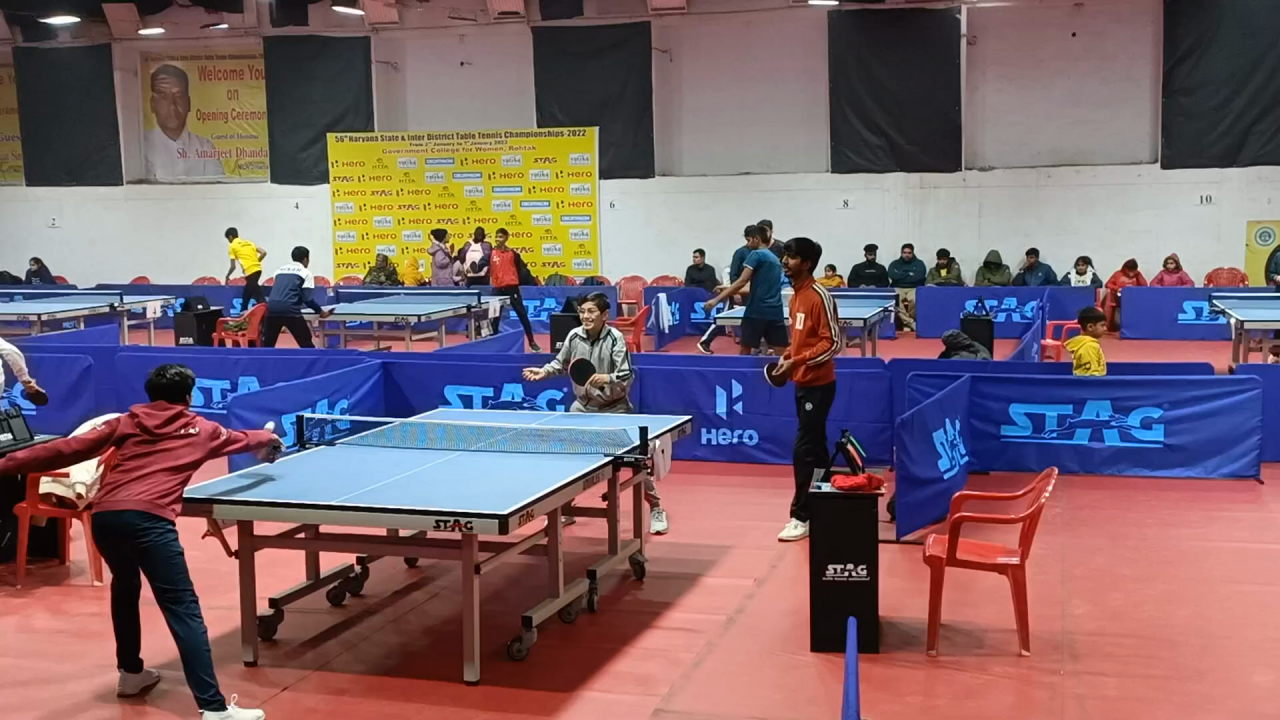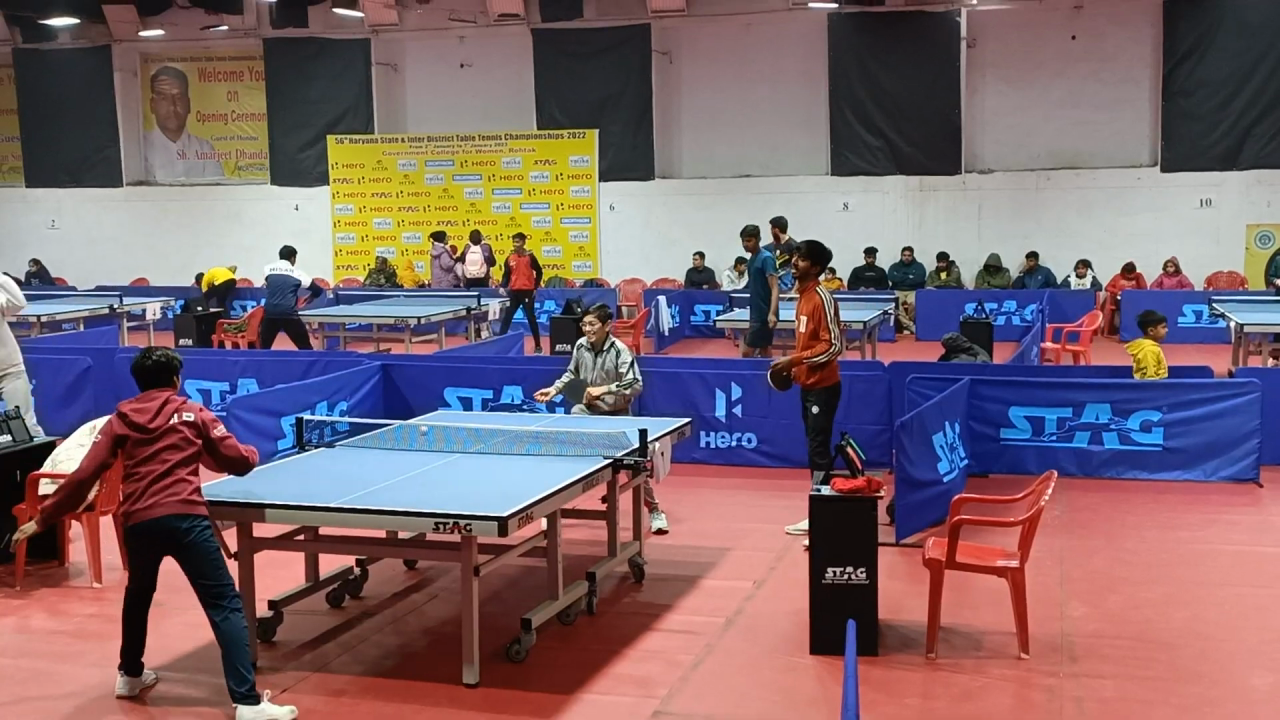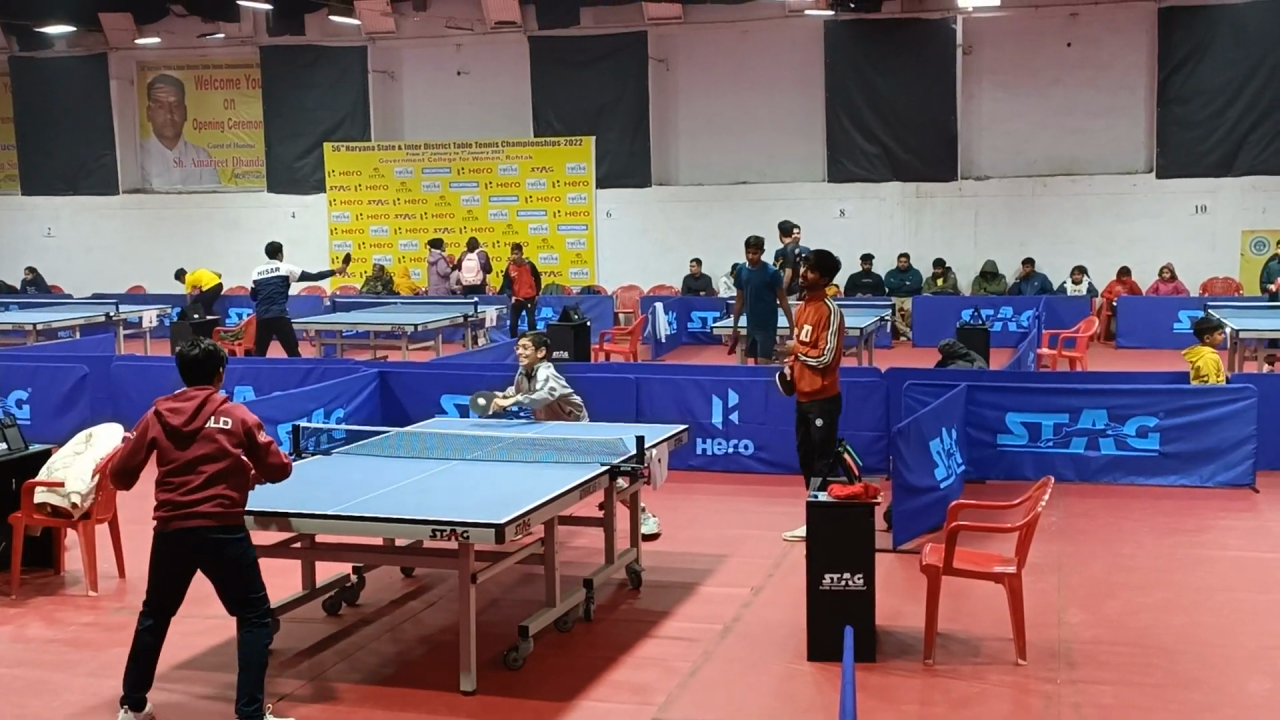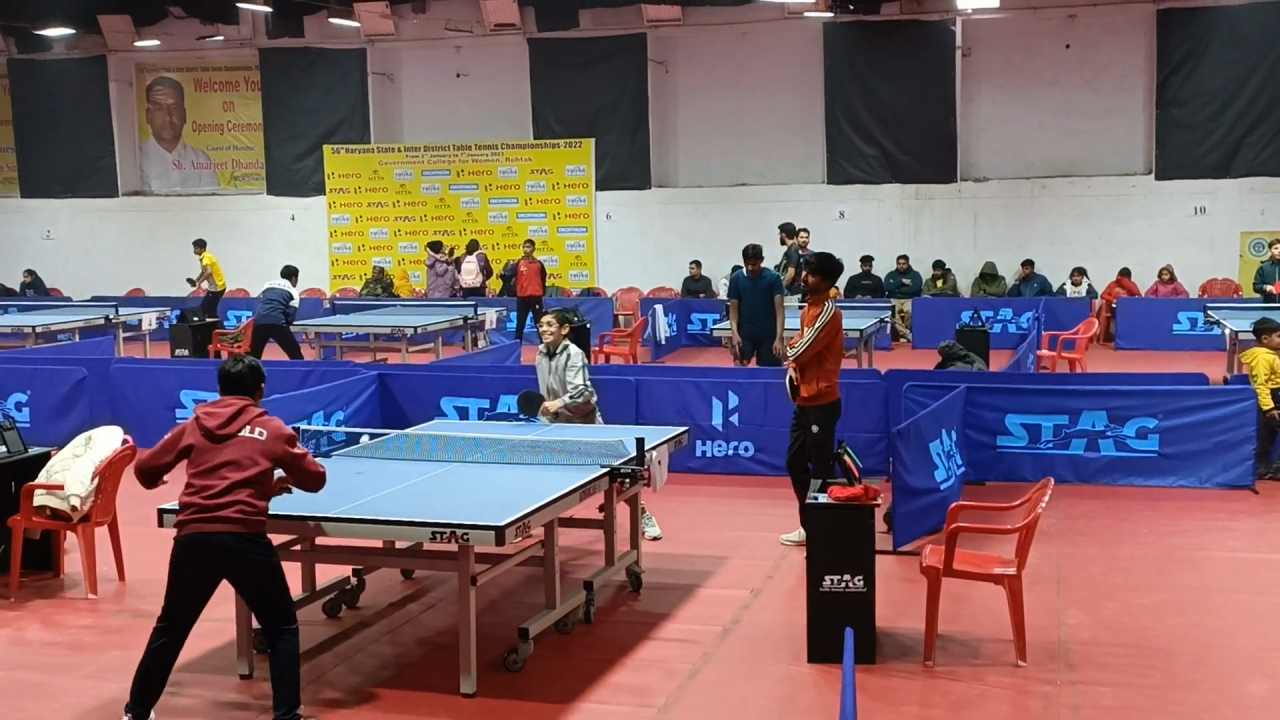
dt=0.4s
person 1, frame 1
left shoulder: (126, 422)
right shoulder: (200, 429)
left elbow: (68, 449)
right elbow: (239, 439)
right wrist: (268, 440)
left hip: (105, 516)
right hip: (149, 519)
left knee: (125, 587)
right knee: (184, 610)
left ankle: (131, 672)
person 1, frame 2
left shoulder: (119, 420)
right shoulder: (193, 414)
left elbow: (84, 477)
right elbow: (240, 461)
left wrist: (44, 516)
right wrist: (251, 453)
left hip: (137, 524)
right hip: (184, 519)
left knee: (138, 595)
right knee: (226, 605)
left ankle: (131, 675)
person 1, frame 3
left shoulder: (156, 416)
right shoulder: (237, 416)
left elbow: (119, 473)
right elbow: (279, 469)
right wrist: (252, 470)
left hip: (171, 533)
right hip: (222, 532)
left knee: (155, 615)
right knee: (256, 618)
person 1, frame 4
left shoulder: (194, 424)
right shoulder: (273, 429)
left elbow: (146, 468)
right elbow: (315, 479)
left wrist: (155, 481)
right wrist: (281, 481)
left hip: (194, 538)
right hip: (246, 539)
left knee: (170, 627)
right knee: (281, 628)
person 2, frame 1
left shoulder: (820, 297)
right shoulder: (795, 297)
left elbow: (833, 343)
left wrist: (797, 362)
right wrist: (787, 357)
left hip: (818, 385)
right hip: (803, 383)
left knee: (803, 451)
right knee: (815, 449)
left ankle: (802, 518)
person 2, frame 2
left shoulder: (822, 299)
right shoulder: (803, 298)
left elbow: (833, 346)
left wrist: (795, 359)
right wrist: (792, 363)
left hip: (823, 388)
right hip: (809, 387)
left knee: (820, 454)
right knee: (815, 453)
person 2, frame 3
left shoulder: (830, 311)
right shoulder: (802, 308)
left elbow: (824, 357)
left wrist: (795, 347)
right wrist: (790, 365)
left hip: (823, 399)
right hip: (803, 397)
left knee: (823, 466)
right knee: (806, 463)
person 2, frame 4
left shoulder: (827, 313)
right shoulder: (809, 308)
left elbow: (797, 351)
left wrist: (791, 345)
right wrist: (792, 367)
left hip: (821, 403)
right hip: (804, 401)
left knee: (820, 470)
right knee: (795, 464)
person 3, frame 1
left shoulder: (615, 339)
right shoulder: (574, 336)
left elbow: (628, 374)
right elbow: (561, 362)
left wrist: (608, 378)
right wrist: (544, 371)
left hip: (615, 407)
right hip: (584, 406)
left ankle: (656, 509)
person 3, frame 2
left shoulder: (619, 350)
right shoulder: (581, 346)
left elbow: (636, 385)
right elbow: (571, 374)
left wrist: (603, 389)
right wrist: (554, 389)
left hip: (616, 414)
right hip: (586, 410)
left ankle: (655, 511)
person 3, frame 3
left shoulder: (544, 372)
right shoulder: (522, 372)
left elbow: (542, 397)
right elbow: (516, 391)
left wrist: (510, 400)
right wrist: (502, 398)
left hip: (575, 425)
left ankle: (644, 515)
person 3, frame 4
left shoulder: (572, 353)
right shoulder: (541, 353)
left elbow: (581, 391)
left wrist: (558, 403)
right wrist: (547, 404)
left hip: (586, 419)
right hip: (556, 420)
left ankle: (644, 517)
